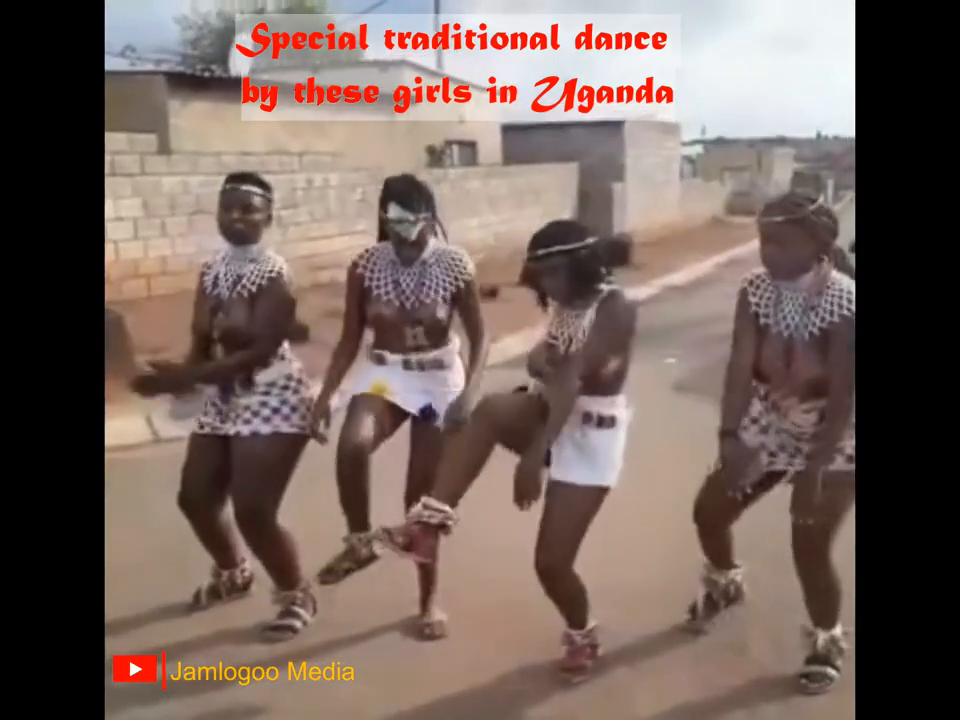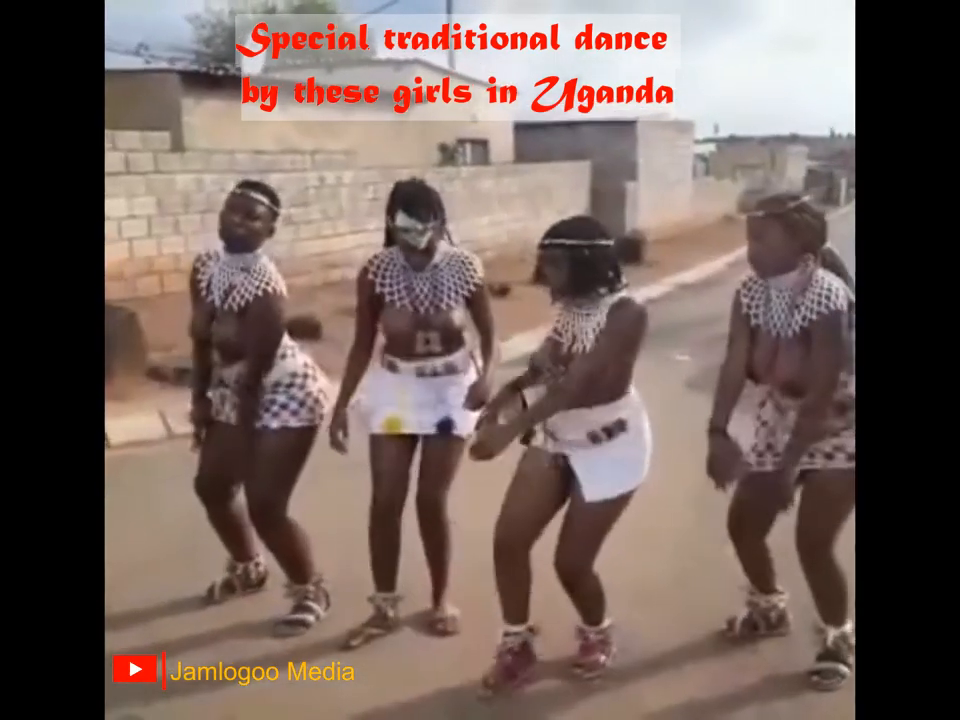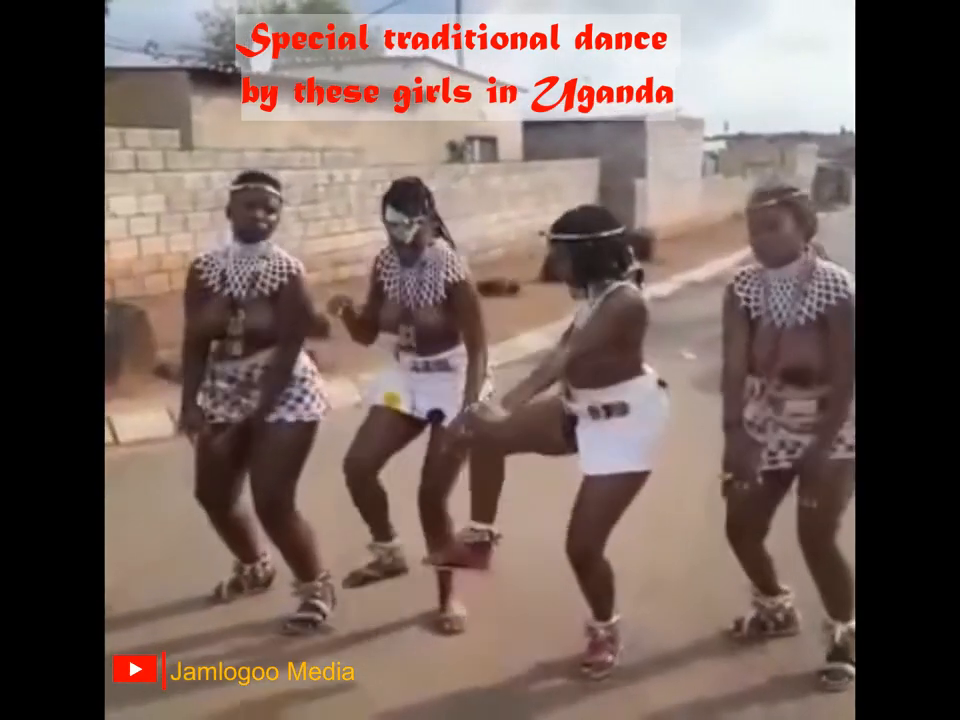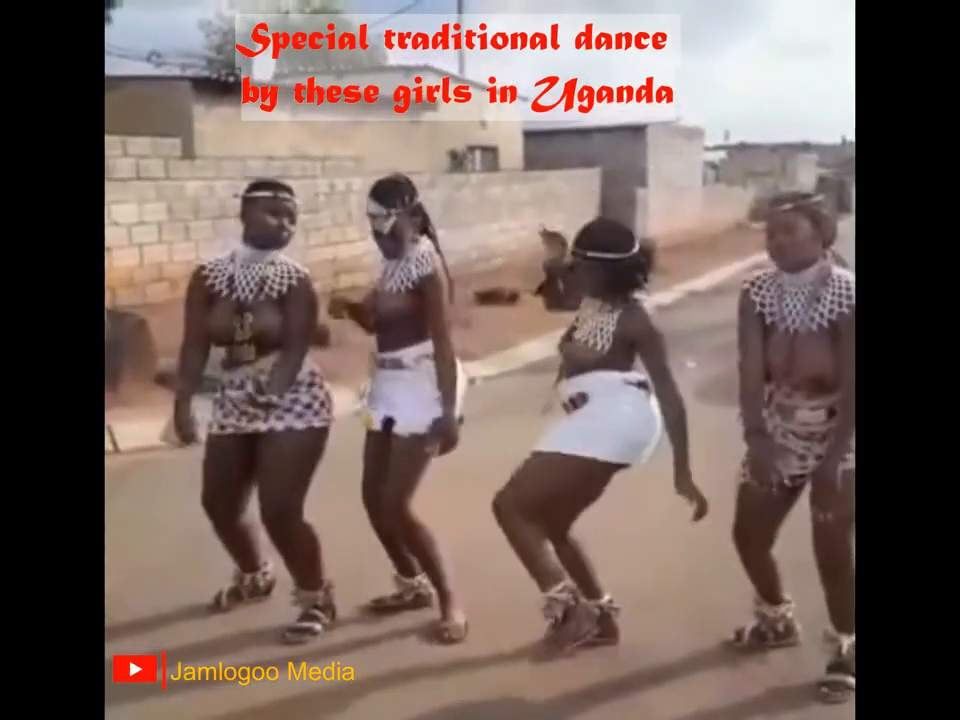
dt=0.4s
person 1, frame 1
left shoulder: (844, 301)
right shoulder: (756, 289)
left elbow: (841, 396)
right elbow: (740, 365)
left wrist: (813, 469)
right wrist: (729, 436)
left hip: (833, 436)
right hip: (768, 425)
left knee: (810, 543)
right knee: (709, 510)
left ankle: (828, 641)
right ankle: (724, 584)
person 1, frame 2
left shoulder: (829, 298)
right shoulder: (751, 293)
left elbow: (823, 393)
right elbow: (735, 365)
left wrist: (790, 465)
right wrist: (718, 435)
left hip: (837, 432)
right hip: (780, 424)
left knee: (812, 542)
right knee: (742, 522)
left ankle: (839, 639)
right ankle: (769, 609)
person 1, frame 3
left shoulder: (835, 287)
right shoulder: (743, 287)
left elbow: (844, 375)
right elbow: (735, 361)
left wrist: (821, 449)
right wrist: (734, 432)
left hip: (831, 426)
right hip: (769, 423)
left knee: (817, 536)
right knee: (741, 526)
left ankle: (846, 635)
right ankle: (776, 609)
person 1, frame 4
left shoulder: (847, 294)
right shoulder: (758, 292)
left elbow: (852, 384)
right elbow: (751, 369)
left wrist: (833, 459)
right wrist: (756, 438)
left hip: (837, 434)
right hip: (777, 430)
left knee: (832, 550)
right knee: (748, 533)
left ankle: (848, 648)
right ankle: (777, 618)
person 2, frame 1
left shoulder: (454, 264)
right shoulder: (366, 266)
left elbow: (478, 335)
right elbow: (351, 338)
left wrist: (469, 391)
right wrist: (326, 393)
left hip: (438, 381)
right hip: (383, 374)
left knee: (420, 493)
right knee: (351, 448)
left ankle: (429, 599)
right ankle: (360, 541)
person 2, frame 2
left shoulder: (465, 268)
right shoulder: (375, 272)
left elbow: (488, 333)
right elbow: (363, 344)
left wrist: (486, 376)
right wrist: (341, 406)
left hip: (451, 389)
right hip: (394, 386)
left knee: (431, 500)
right knee: (386, 500)
left ankle: (441, 599)
right ankle: (384, 607)
person 2, frame 3
left shoulder: (451, 267)
right shoulder: (385, 264)
left elbow: (477, 346)
right elbow: (367, 332)
left wrist: (468, 410)
right wrist: (347, 312)
left hip: (453, 382)
right hip: (405, 379)
left knee: (432, 495)
right knee: (357, 465)
left ankle: (448, 596)
right ankle: (388, 552)
person 2, frame 4
left shoulder: (425, 264)
right shoulder: (392, 262)
left elbow: (443, 344)
left wrist: (449, 413)
right wrist: (350, 309)
left hip: (422, 387)
right hip: (387, 386)
left knee: (396, 505)
right knee: (374, 497)
left ankle: (449, 602)
right ankle: (413, 585)
person 3, frame 1
left shoulder: (273, 276)
right shoulder: (211, 270)
left elbow: (258, 353)
right elbow: (202, 343)
left wrist: (184, 375)
right wrist: (175, 374)
left hip: (270, 404)
right hip: (221, 402)
left knee: (253, 514)
right knee: (194, 499)
left ankle: (296, 595)
right ankle: (232, 573)
person 3, frame 2
left shoulder: (263, 289)
right shoulder: (204, 267)
left elbow: (257, 368)
right elbow: (203, 341)
left wrist: (243, 434)
right wrist: (201, 398)
left hip: (283, 398)
right hip: (235, 395)
left knee: (265, 507)
right knee: (209, 487)
left ankle: (310, 590)
right ankle: (247, 568)
person 3, frame 3
left shoulder: (287, 273)
right shoulder: (204, 270)
left elbow: (288, 349)
right elbow: (196, 340)
left wrist: (257, 413)
right wrist: (189, 402)
left hip: (285, 396)
right hip: (225, 395)
left knee: (273, 503)
right knee: (212, 494)
left ankle: (317, 588)
right ankle: (254, 567)
person 3, frame 4
left shoulder: (295, 280)
right shoulder: (209, 276)
left elbow: (296, 348)
right elbow: (196, 343)
left wrist: (274, 391)
right wrist: (183, 401)
left hip: (292, 404)
right hip: (233, 404)
left knee: (280, 511)
right knee: (218, 504)
left ankle: (317, 598)
right ankle: (254, 576)
person 4, frame 1
left shoulder: (615, 307)
right shoulder: (563, 306)
left elbow: (575, 378)
left wrist: (536, 451)
left hip: (590, 435)
right hip: (545, 415)
left knee: (552, 562)
right knee: (488, 412)
left ankle: (582, 636)
right ankle: (426, 524)
person 4, frame 2
left shoulder: (625, 312)
right shoulder: (569, 306)
left elbow: (578, 381)
left wrist: (511, 430)
right wrist: (511, 390)
left hip: (609, 443)
right hip: (555, 435)
left knee: (571, 562)
right knee: (509, 536)
left ankle: (597, 635)
right ankle: (516, 645)
person 4, frame 3
left shoulder: (623, 302)
right shoulder: (600, 290)
left elbow: (567, 357)
left wrist: (507, 406)
left hip: (626, 425)
right hip: (583, 410)
left knee: (583, 545)
right knee: (487, 434)
left ankle: (605, 632)
right ankle: (477, 541)
person 4, frame 4
left shoulder: (633, 318)
right shoulder: (594, 302)
left elbow: (667, 393)
left wrist: (683, 472)
left hip: (611, 418)
right hip: (598, 419)
left knee: (509, 506)
right knee: (551, 526)
left ankle: (567, 609)
right ankle: (597, 614)
